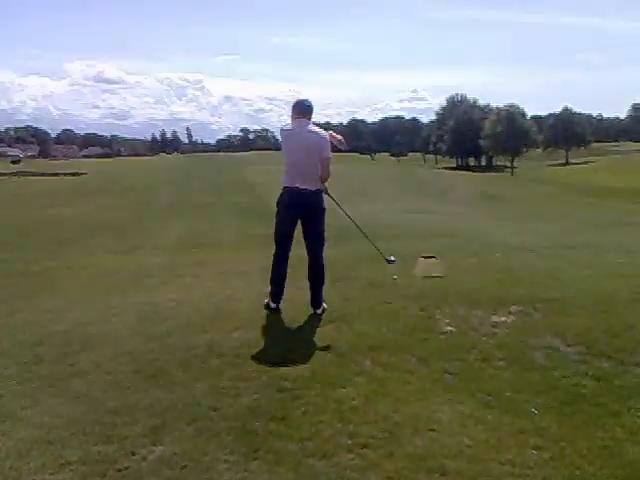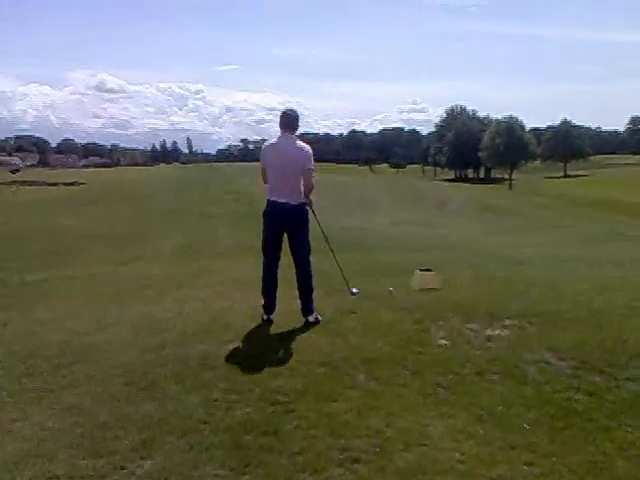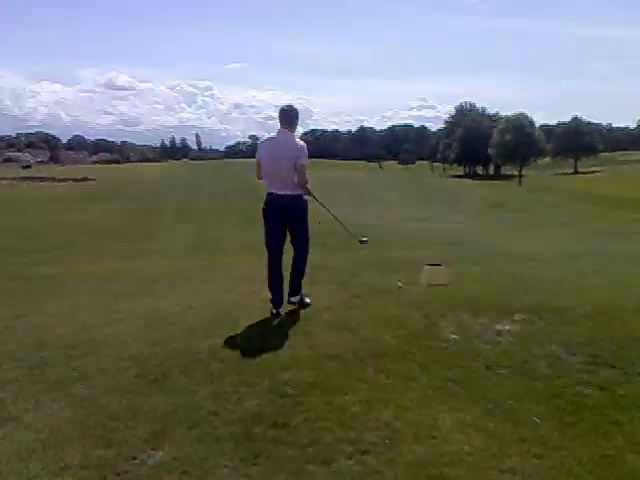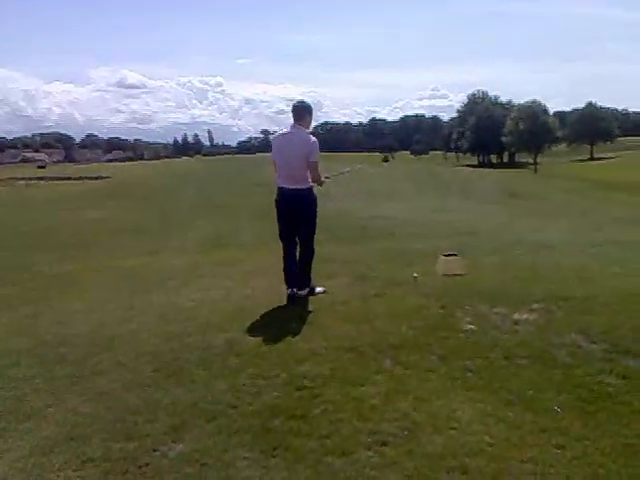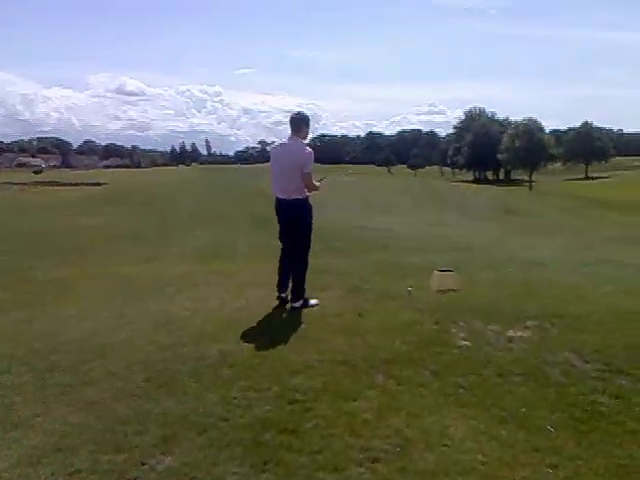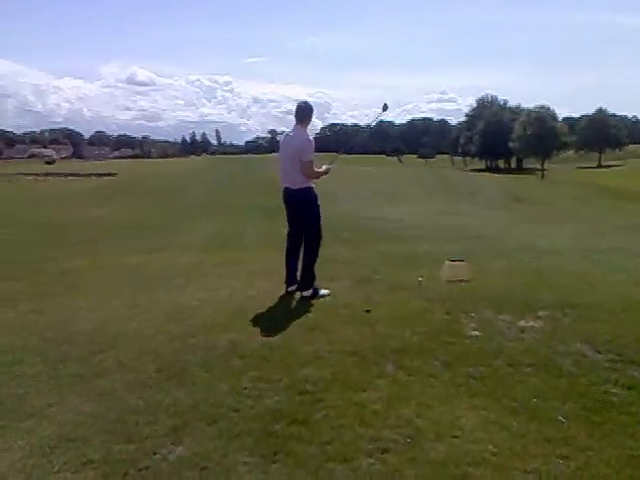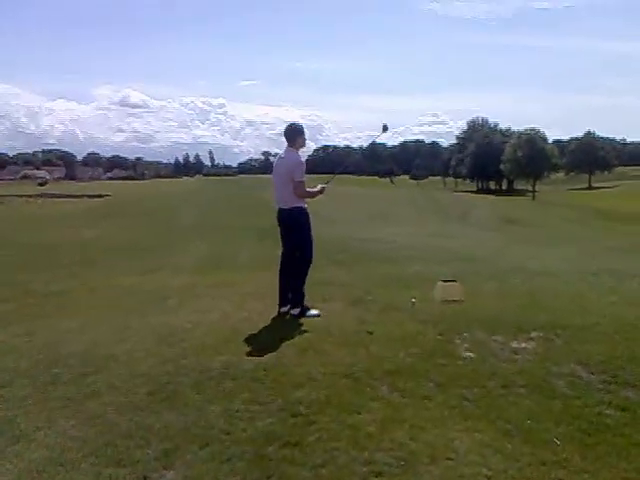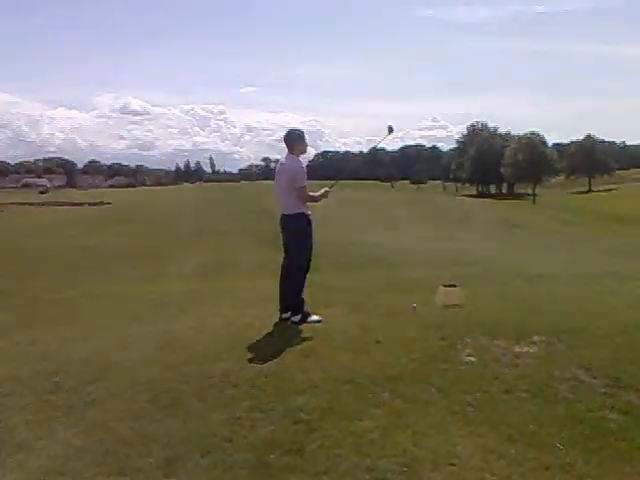
dt=0.3s
person 1, frame 1
left shoulder: (285, 132)
right shoulder: (321, 136)
right elbow: (326, 173)
left hip: (289, 196)
right hip: (313, 198)
left knee: (281, 248)
right knee: (315, 252)
left ankle: (275, 299)
right ankle: (317, 303)
person 1, frame 2
left shoulder: (267, 149)
right shoulder: (305, 150)
right elbow: (308, 185)
right wrist: (306, 197)
left hip: (273, 210)
right hip: (296, 211)
left knee: (270, 261)
right knee: (302, 262)
left ankle: (268, 310)
right ankle: (308, 312)
person 1, frame 3
left shoulder: (264, 144)
right shoulder: (299, 145)
left elbow: (260, 175)
right elbow: (302, 179)
right wrist: (305, 188)
left hip: (272, 202)
right hip: (294, 202)
left knee: (274, 254)
right knee: (301, 248)
left ankle: (276, 303)
right ankle: (295, 294)
person 1, frame 4
left shoulder: (277, 139)
right shoulder: (310, 141)
left elbow: (276, 168)
right elbow: (315, 176)
right wrist: (320, 180)
left hip: (283, 195)
right hip: (303, 196)
left knee: (288, 243)
right knee: (306, 243)
left ankle: (291, 286)
right ankle: (303, 286)
person 1, frame 5
left shoulder: (275, 149)
right shoulder: (306, 152)
left elbow: (279, 177)
right elbow: (308, 184)
right wrist: (316, 186)
left hip: (281, 204)
right hip: (299, 205)
left knee: (287, 248)
right knee: (300, 252)
left ankle: (282, 290)
right ankle: (297, 298)
person 1, frame 6
left shoulder: (286, 138)
right shoulder: (306, 140)
right elbow: (308, 172)
left wrist: (316, 172)
right wrist: (323, 171)
left hip: (289, 192)
right hip: (304, 194)
left knee: (294, 238)
right knee: (312, 239)
left ankle: (291, 282)
right ankle: (307, 287)
person 1, frame 7
left shoulder: (280, 159)
right shoulder: (297, 160)
right elbow: (300, 192)
left wrist: (311, 192)
right wrist: (317, 191)
left hip: (283, 212)
right hip: (296, 214)
left knee: (288, 258)
right knee: (304, 259)
left ankle: (284, 303)
right ankle: (296, 305)
person 1, frame 8
left shoulder: (282, 164)
right shoulder: (298, 166)
right elbow: (303, 196)
left wrist: (314, 197)
right wrist: (319, 195)
left hip: (286, 218)
right hip: (298, 219)
left knee: (289, 264)
right knee: (301, 265)
left ankle: (286, 309)
right ankle: (297, 312)
